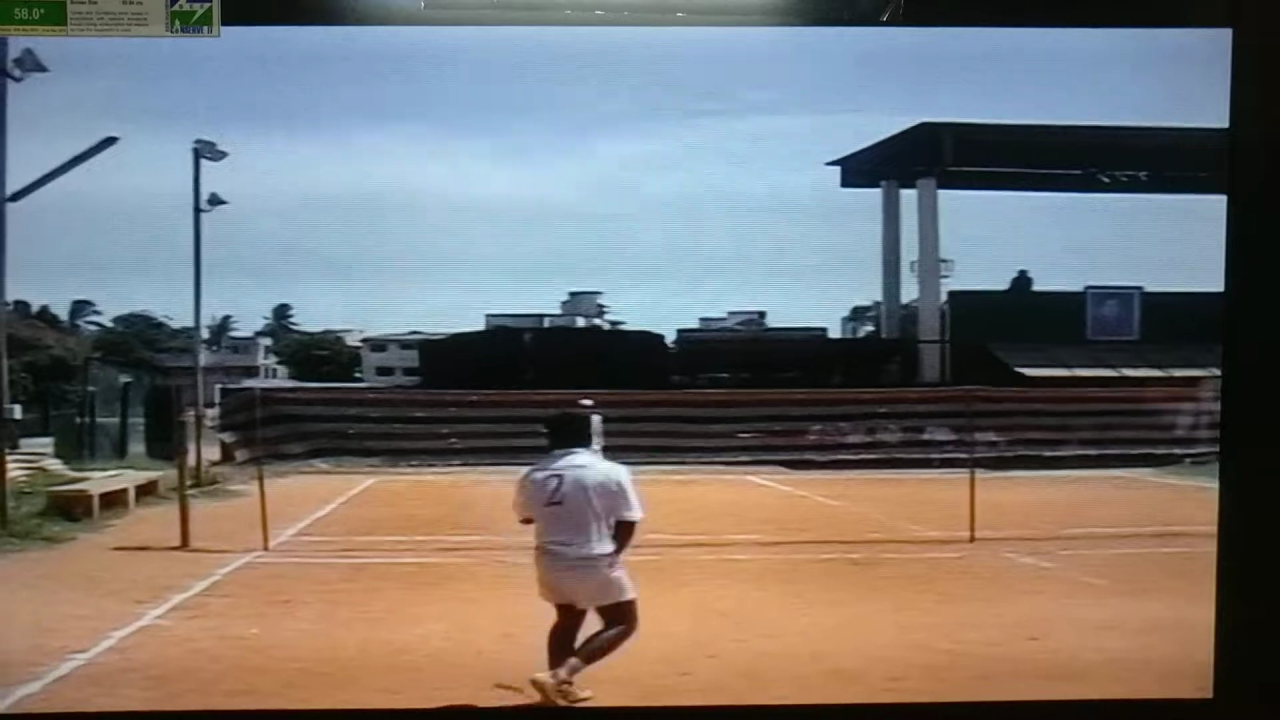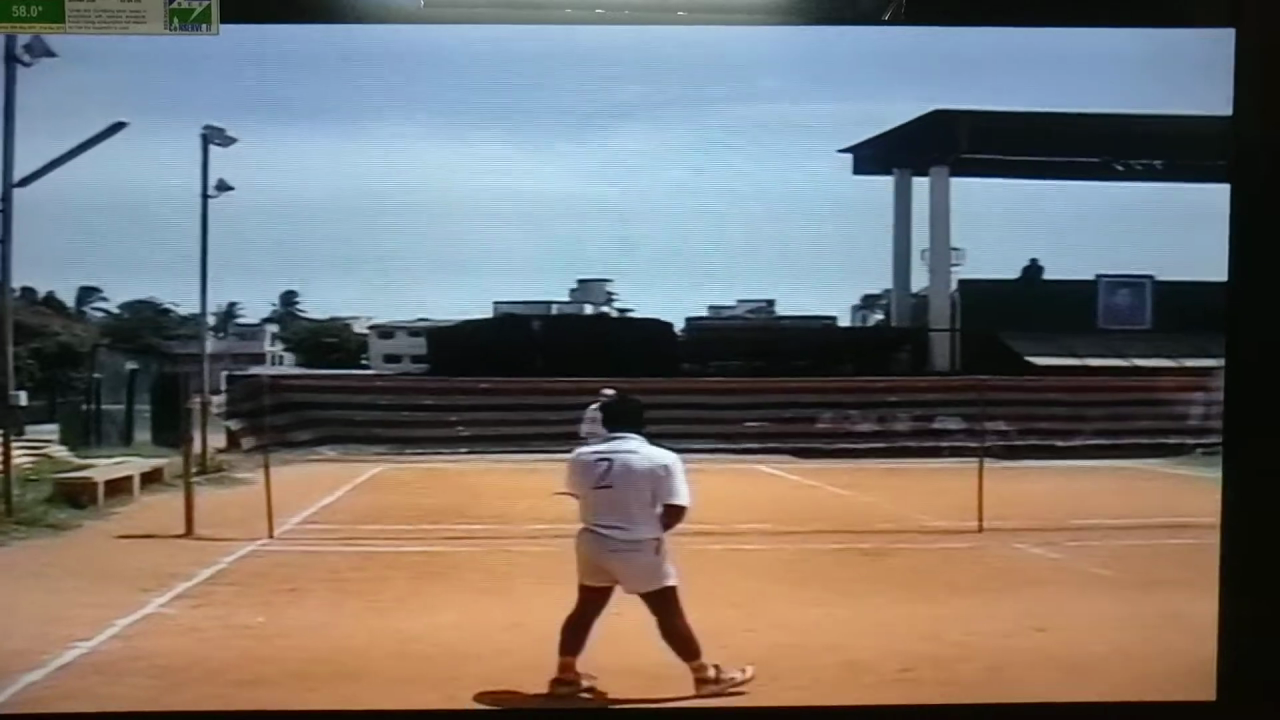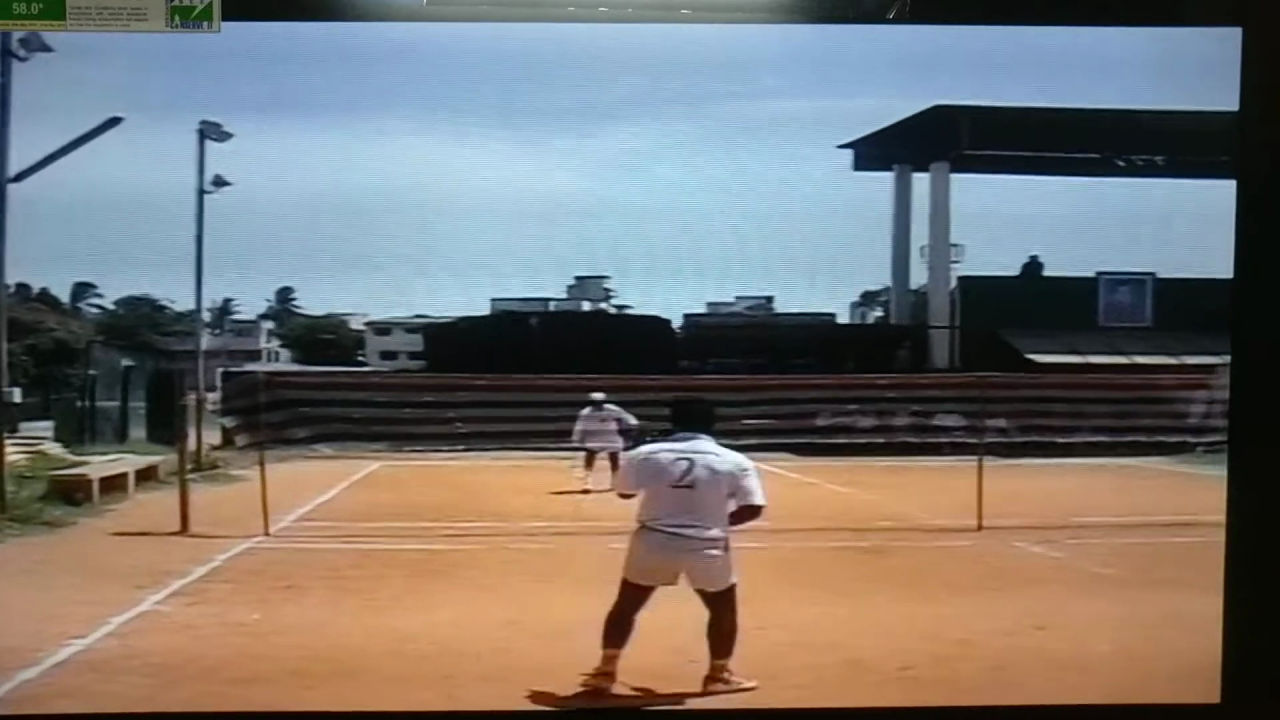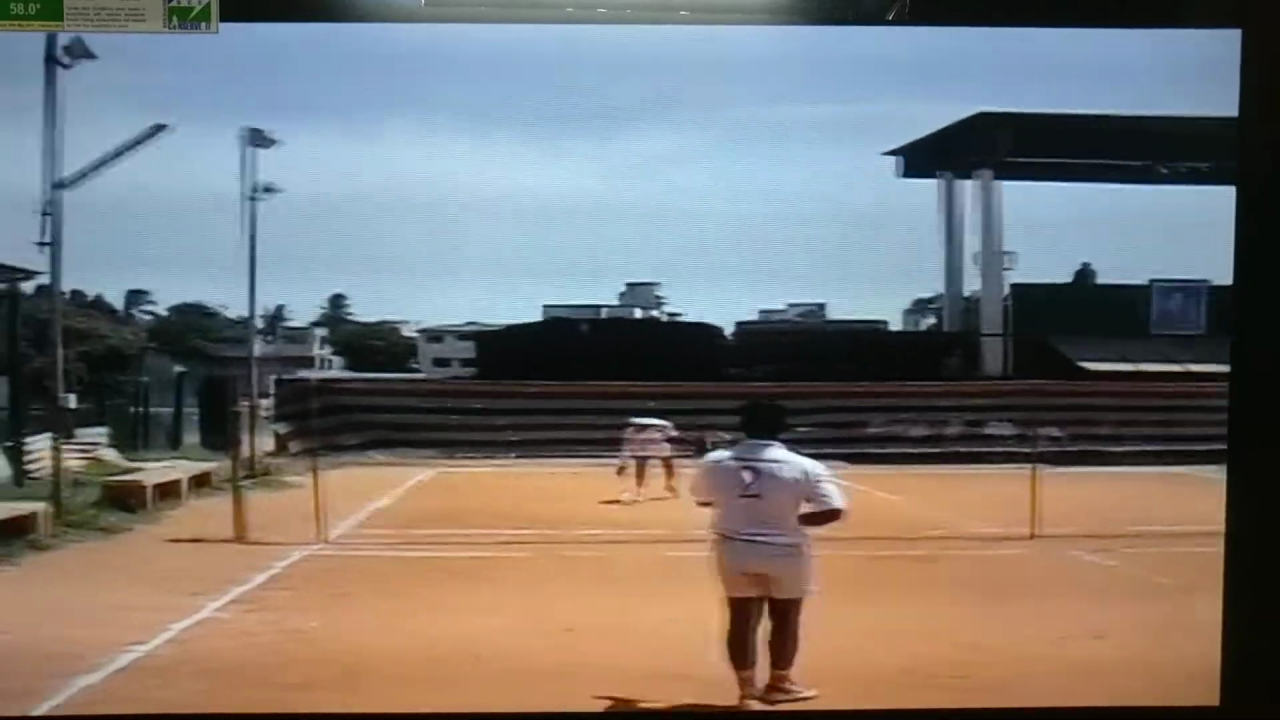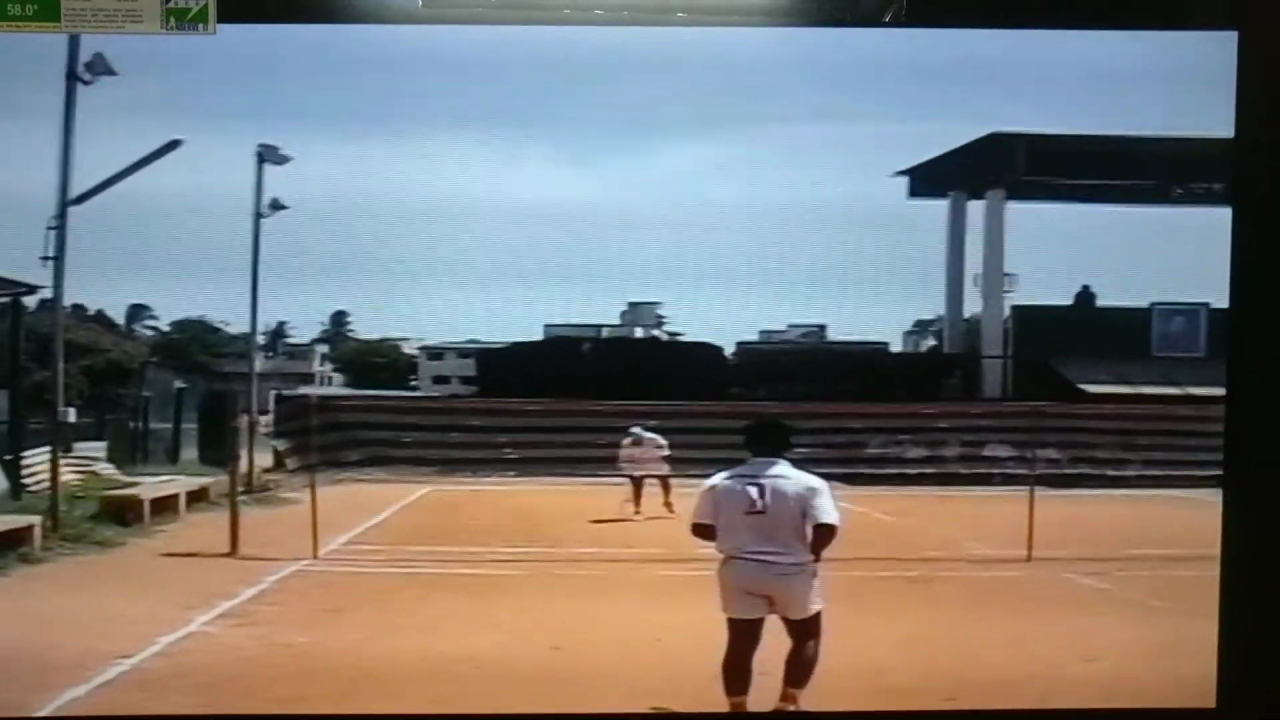
dt=0.3s
person 1, frame 1
left shoulder: (532, 476)
right shoulder: (612, 472)
left elbow: (526, 516)
right elbow: (626, 523)
right wrist: (613, 551)
left hip: (550, 560)
right hip: (595, 563)
left knee: (567, 620)
right knee: (621, 624)
left ankle: (561, 685)
right ankle: (559, 677)
person 1, frame 2
left shoulder: (580, 457)
right shoulder: (662, 459)
right elbow: (675, 511)
right wrist: (654, 530)
left hip: (594, 543)
right hip: (640, 549)
left knee: (586, 609)
right knee: (669, 613)
left ankle: (566, 674)
right ankle: (705, 675)
person 1, frame 3
left shoulder: (646, 454)
right shoulder: (736, 462)
left elbow: (624, 490)
right elbow: (753, 509)
right wrist: (719, 521)
left hip: (652, 542)
right hip: (706, 547)
left knee: (625, 605)
right knee: (723, 609)
left ankle: (605, 670)
right ankle: (719, 675)
person 1, frame 4
left shoulder: (715, 462)
right shoulder: (805, 467)
left elbow: (703, 499)
right elbow: (834, 511)
right wrist: (798, 519)
left hip: (733, 550)
right hip: (783, 552)
left knee: (742, 622)
right knee: (785, 619)
left ankle: (748, 692)
right ankle: (779, 683)
person 1, frame 5
left shoulder: (719, 483)
right shoulder: (809, 483)
left elbow: (700, 528)
right elbow: (827, 528)
right wrist: (813, 552)
left hip: (739, 571)
right hip: (791, 572)
left knee: (740, 645)
right knee: (806, 639)
left ankle: (737, 708)
right ankle: (788, 704)
